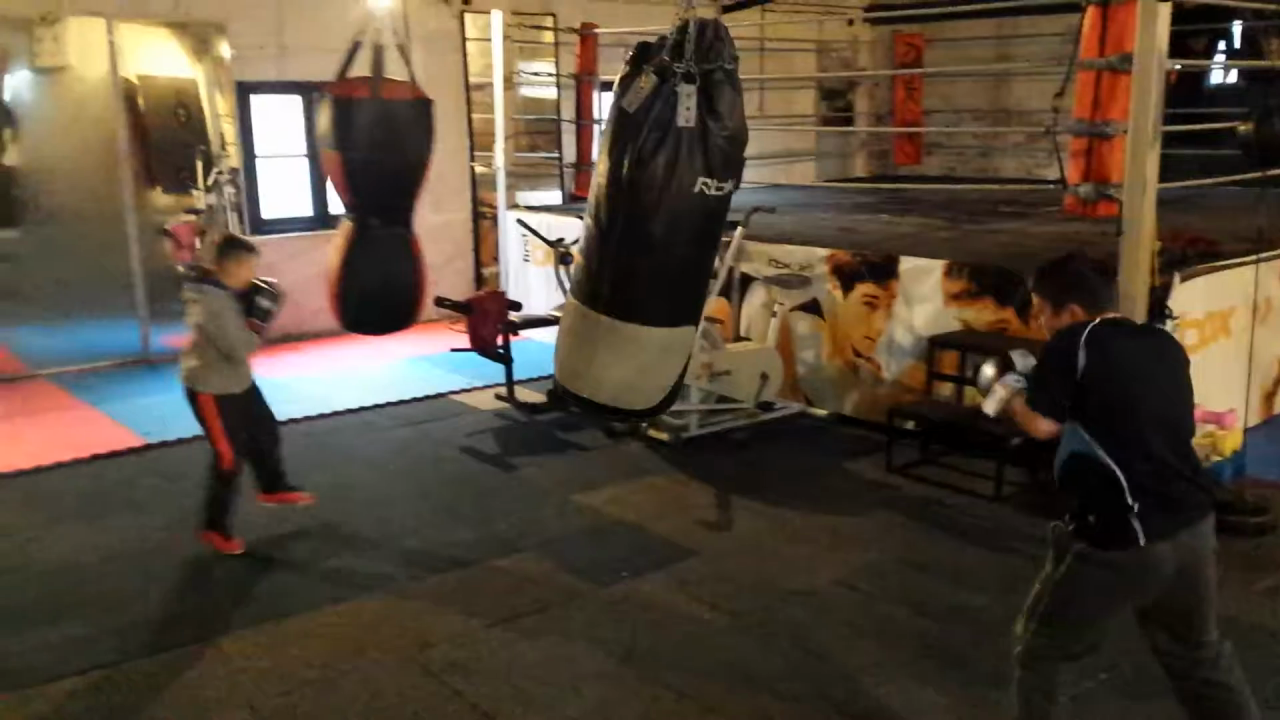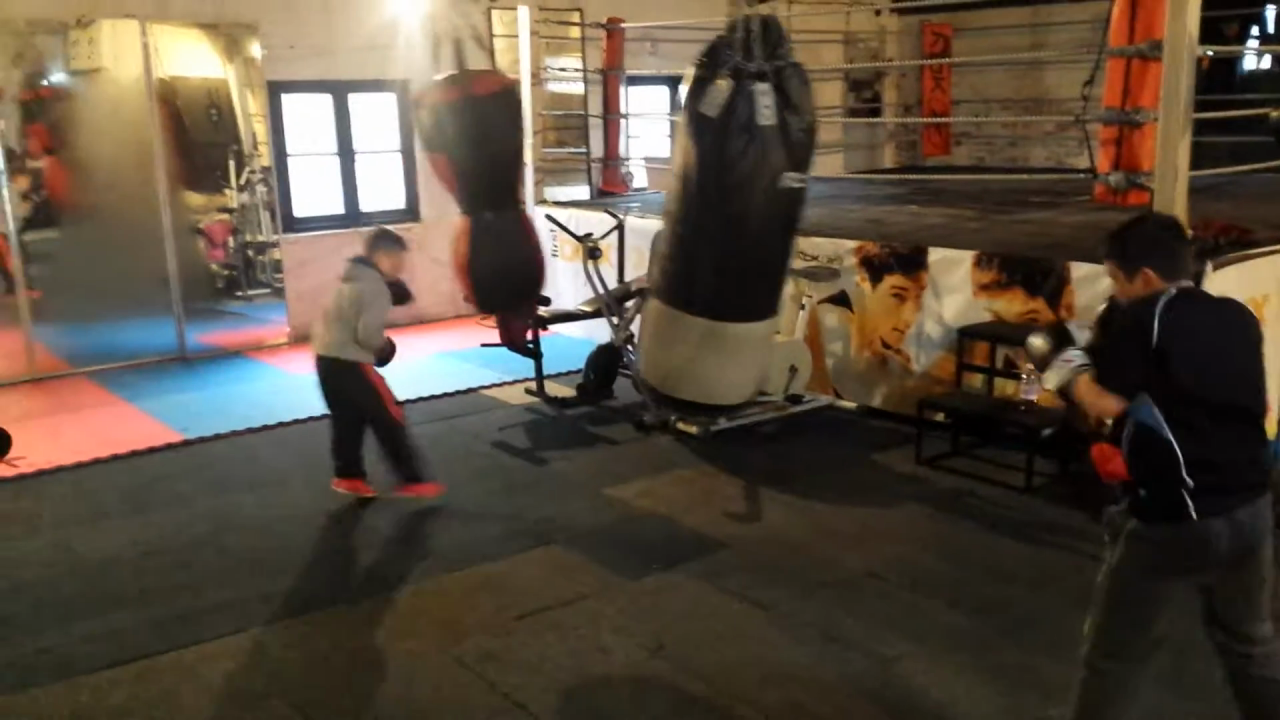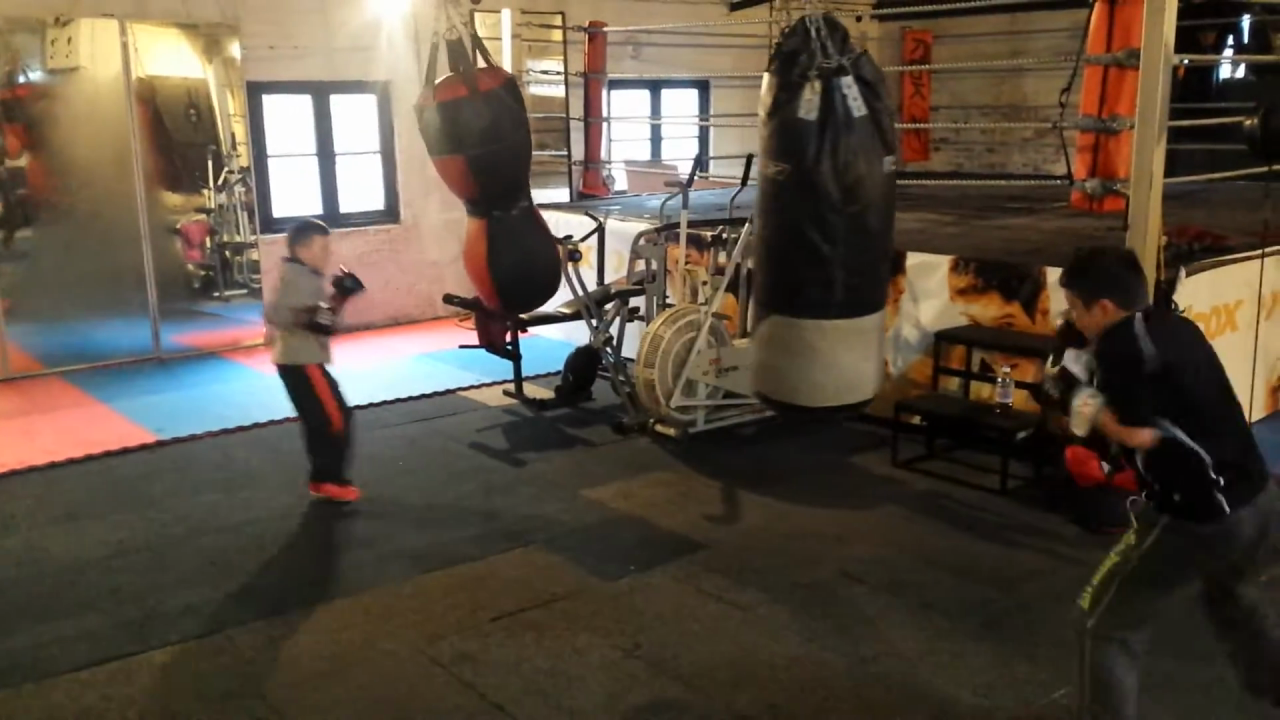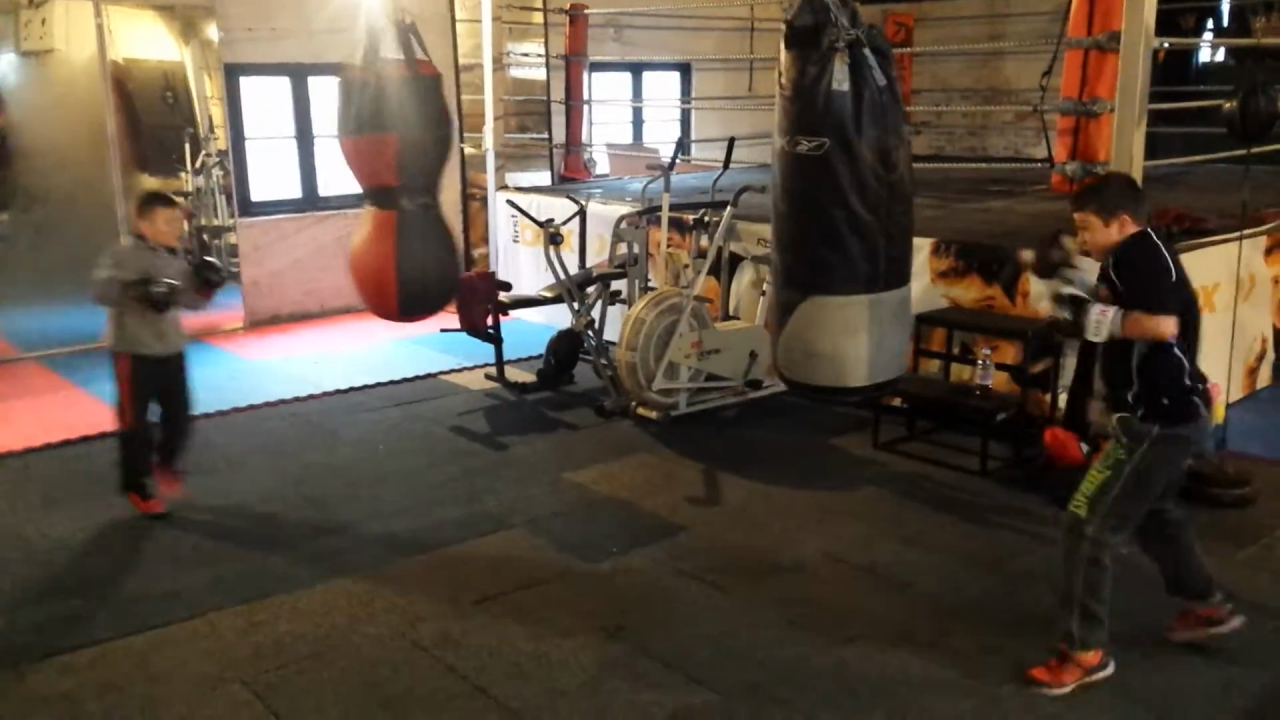
dt=0.5s
person 1, frame 1
left shoulder: (1070, 346)
right shoulder: (1164, 344)
left elbow: (1040, 423)
left hip: (1117, 541)
right hip: (1193, 528)
left knee: (1039, 653)
right knee: (1200, 652)
person 1, frame 2
left shoulder: (1142, 319)
right shoulder: (1237, 318)
left elbow: (1104, 403)
left wrist: (1064, 362)
left hip: (1173, 522)
left knee: (1112, 660)
person 1, frame 3
left shoulder: (1119, 342)
right shoulder: (1174, 326)
left elbow: (1138, 433)
left wrist: (1083, 401)
right wrist: (1099, 386)
left hip: (1196, 517)
left knee: (1108, 628)
right knee: (1229, 595)
person 1, frame 4
left shoulder: (1142, 254)
right shoulder: (1139, 255)
left elbow: (1163, 326)
left wrist: (1092, 316)
right wrist: (1073, 295)
left hip: (1160, 420)
right hip: (1178, 413)
left knee: (1089, 526)
right knee: (1153, 512)
left ankle: (1086, 651)
right ankle: (1206, 605)
person 2, frame 1
left shoulder: (224, 295)
right shoulder: (213, 305)
left elbow: (235, 333)
right elbow: (239, 348)
left wrist: (250, 322)
right wrist: (256, 328)
left hip: (237, 382)
right hip: (210, 390)
left knee: (264, 434)
right knee: (228, 459)
left ankle: (274, 488)
right ankle: (216, 527)
person 2, frame 2
left shoulder: (353, 278)
right shoulder: (375, 287)
right elbow: (368, 333)
right wrist: (384, 346)
left hip: (327, 358)
right hip: (349, 361)
left knee: (348, 421)
right knee: (388, 419)
left ankle: (348, 476)
right ankle: (411, 481)
person 2, frame 3
left shoulder: (309, 279)
right shoulder: (297, 278)
left elbow: (322, 311)
right elbow: (274, 312)
right wrist: (307, 317)
left hip: (301, 361)
right hip: (302, 363)
left knee: (317, 421)
right knee: (336, 419)
left ankle: (322, 480)
right ankle: (329, 481)
person 2, frame 4
left shoulder: (177, 259)
right shoulder: (125, 255)
left elbow: (192, 300)
right elbow: (101, 288)
left wrist: (206, 286)
right wrist: (137, 290)
left hip: (171, 352)
right hip: (134, 354)
left knee: (178, 415)
right knee: (134, 424)
left ankle: (165, 465)
right ankle: (136, 489)
